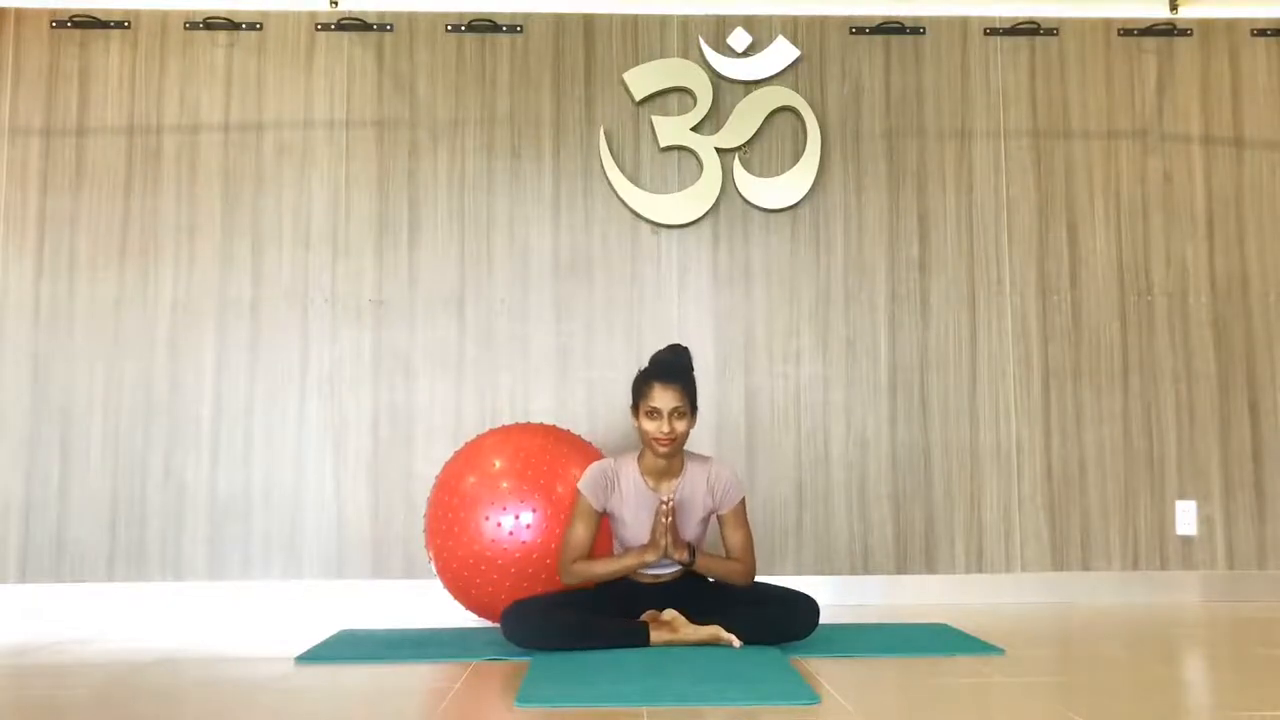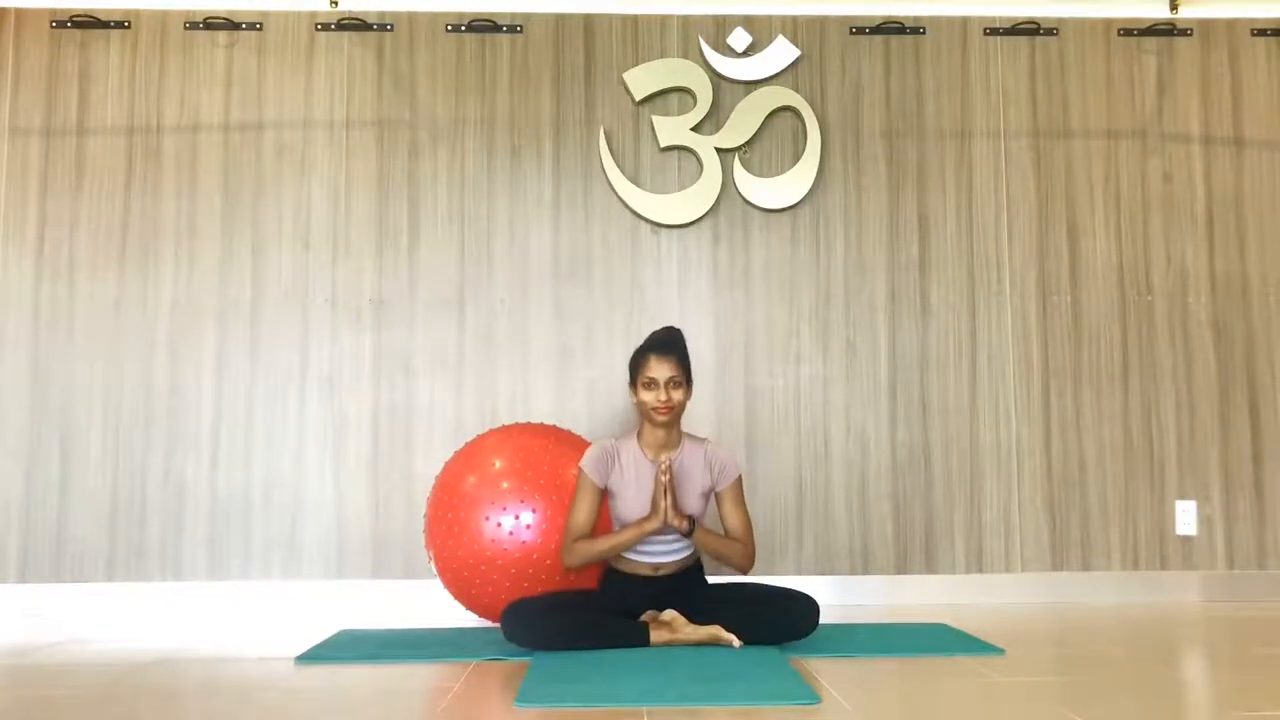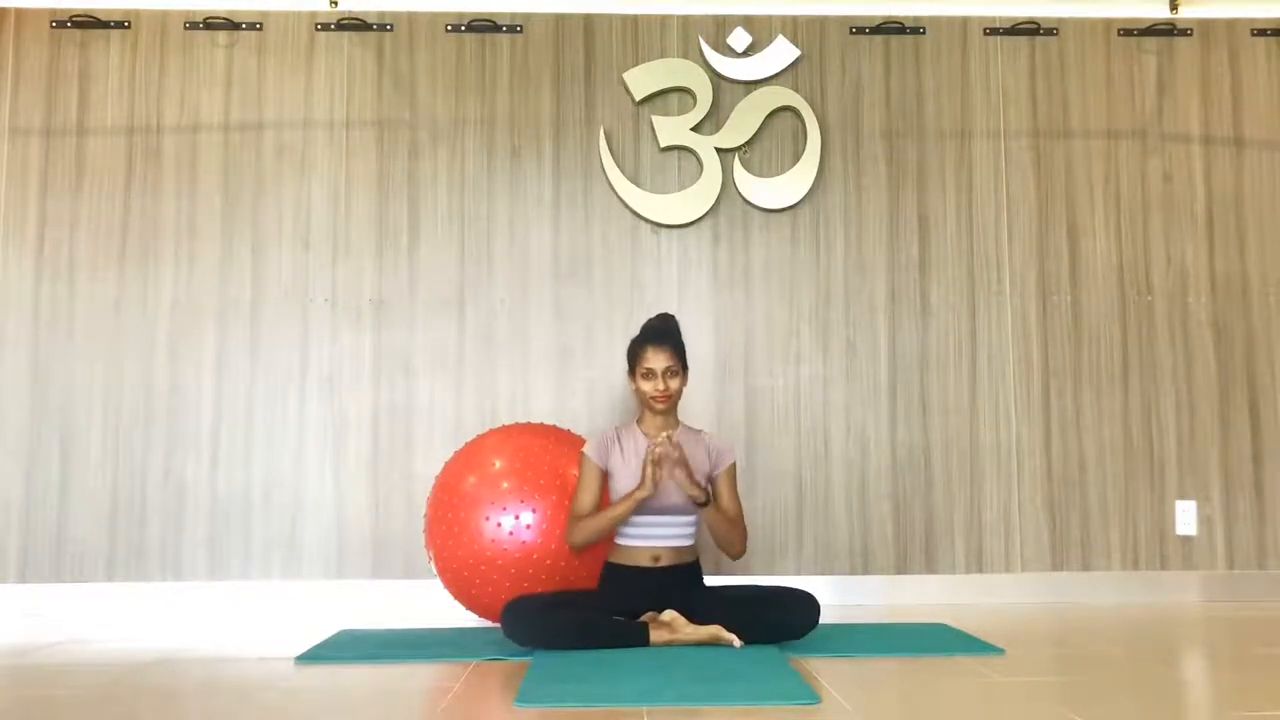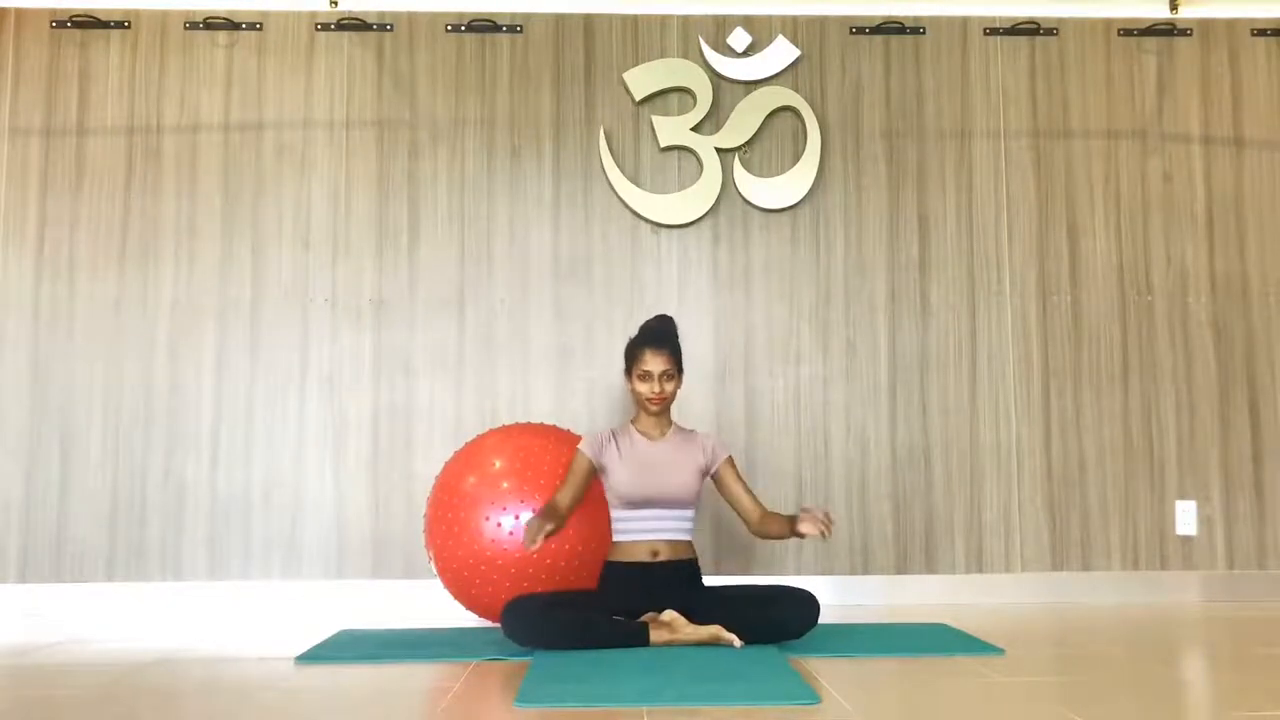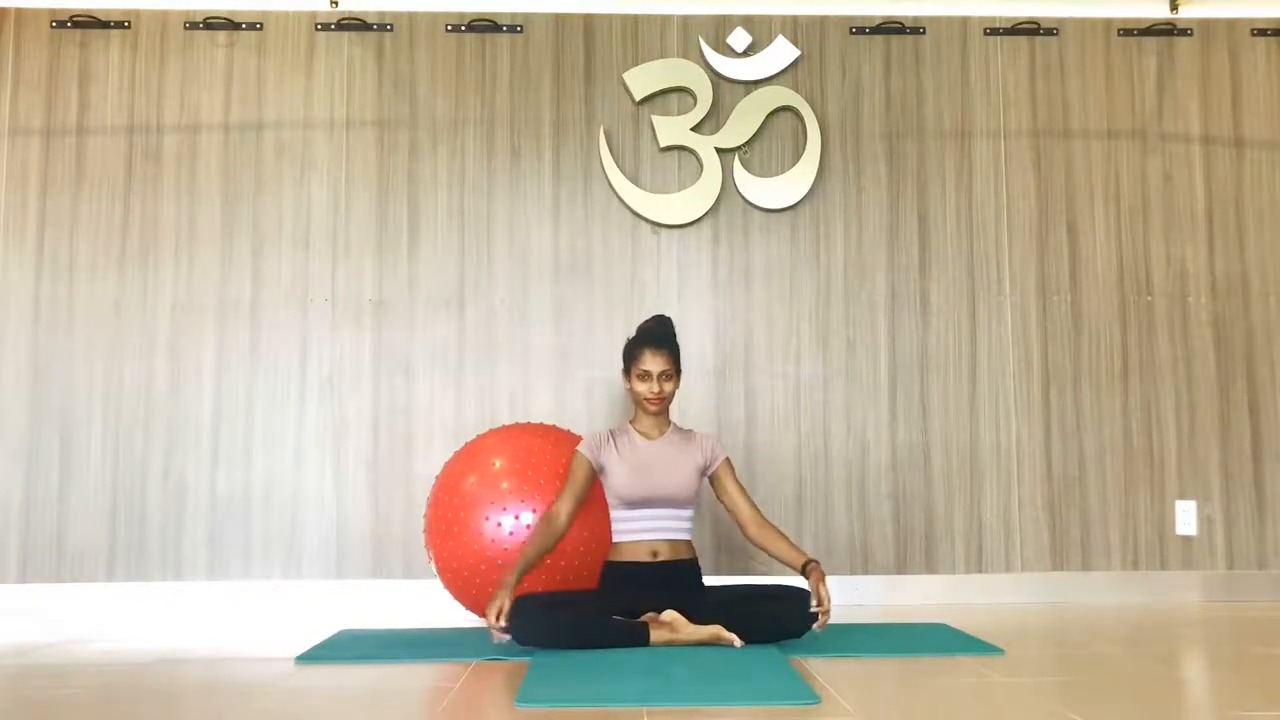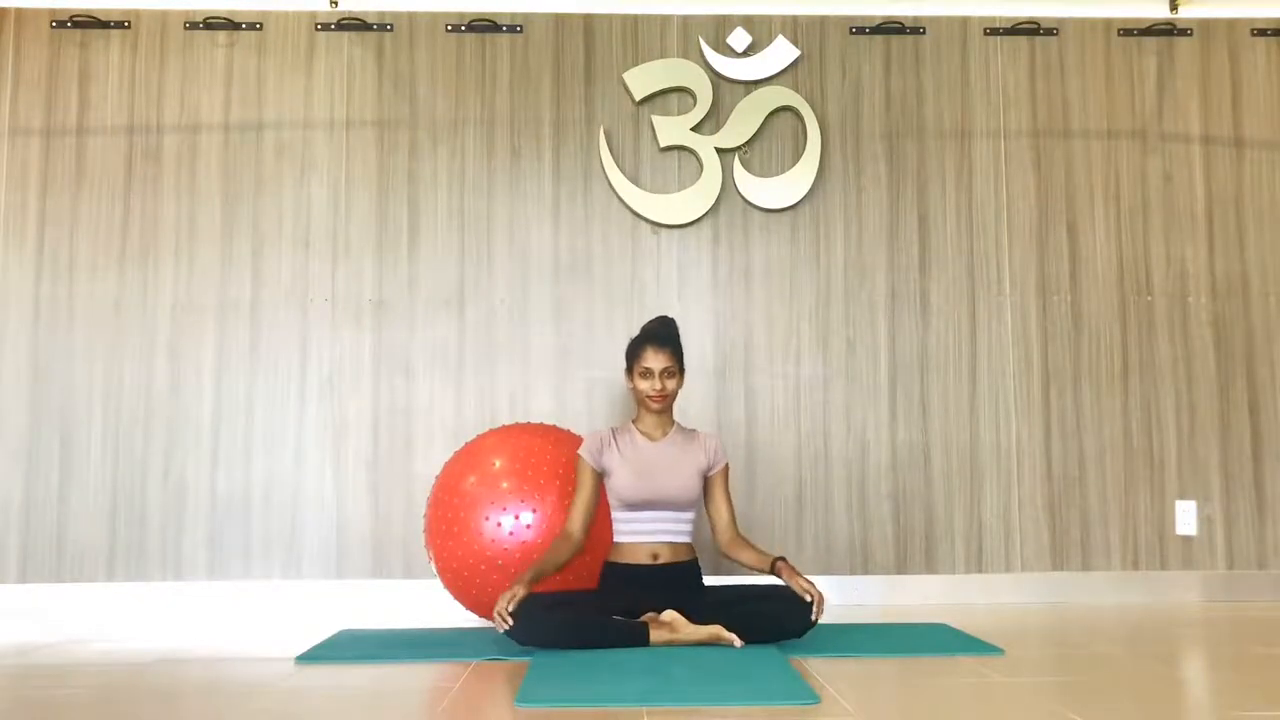
dt=0.4s
person 1, frame 1
left shoulder: (718, 478)
right shoulder: (603, 476)
left elbow: (744, 572)
right elbow: (570, 570)
left wrist: (683, 552)
right wrist: (647, 552)
left hip: (690, 593)
right hip: (621, 595)
left knee: (802, 611)
right knee: (519, 620)
left ankle: (649, 627)
right ankle: (668, 633)
person 1, frame 2
left shoulder: (714, 459)
right shoulder: (604, 457)
left elbow: (744, 558)
right elbow: (573, 554)
left wrist: (683, 521)
right wrist: (651, 521)
left hip: (688, 590)
right hip: (621, 591)
left knee: (802, 611)
right knee: (518, 619)
right ankle: (668, 633)
person 1, frame 3
left shoulder: (710, 449)
right shoulder: (606, 445)
left elbow: (736, 547)
right elbow: (576, 536)
left wrist: (698, 491)
right wrist: (642, 490)
left hip: (686, 588)
right hip: (620, 588)
left knee: (802, 609)
right knee: (518, 617)
right ankle: (668, 633)
person 1, frame 4
left shoulder: (704, 447)
right shoulder: (602, 444)
left elbow: (757, 518)
right elbow: (558, 507)
left wrist: (796, 523)
right wrist: (540, 522)
left hip: (686, 587)
right hip: (620, 587)
left knee: (802, 607)
right knee: (519, 616)
left ankle: (640, 628)
right ankle: (668, 633)
person 1, frame 5
left shoulder: (703, 447)
right shoulder: (600, 446)
left elbow: (752, 521)
right elbow: (557, 518)
left wrist: (808, 566)
right wrist: (510, 581)
left hip: (685, 586)
right hip: (620, 586)
left knee: (799, 606)
right knee: (522, 616)
left ankle: (635, 629)
right ankle: (670, 633)
person 1, frame 6
left shoulder: (706, 447)
right shoulder: (601, 445)
left elbow: (727, 537)
right elbow: (573, 533)
left wrist: (779, 566)
right wrist: (528, 578)
left hip: (686, 587)
right hip: (620, 588)
left knee: (798, 608)
right knee: (523, 617)
left ankle: (630, 628)
right ankle: (670, 633)
